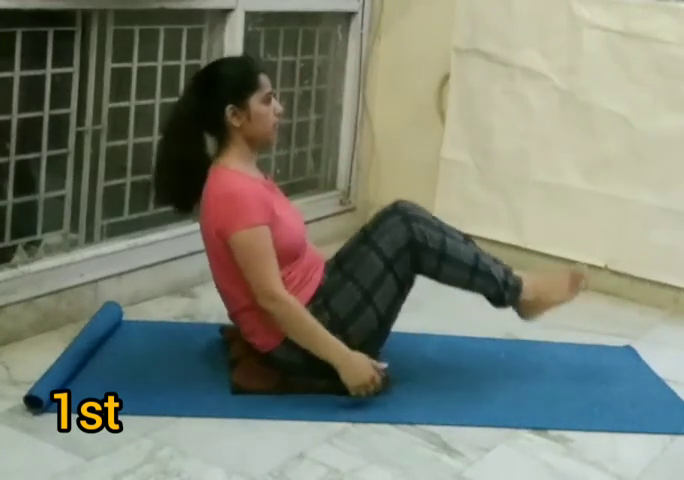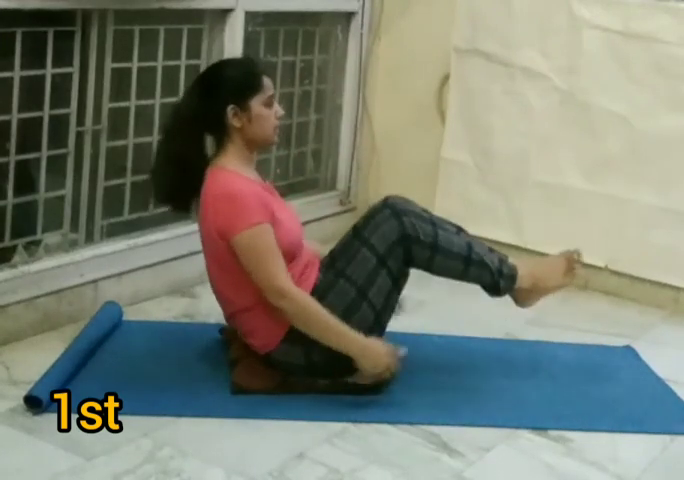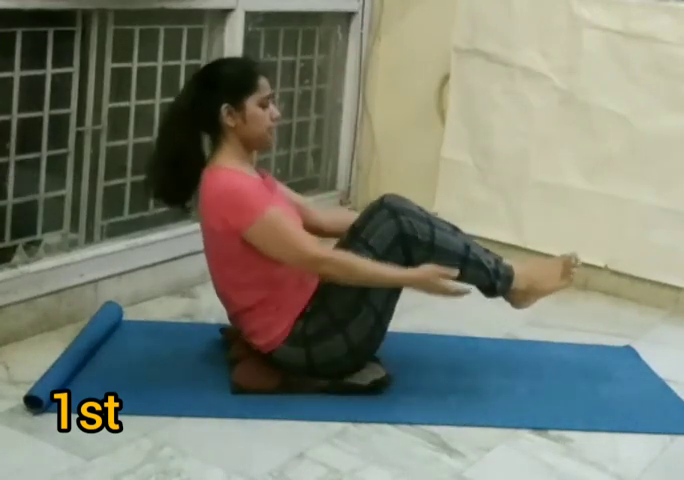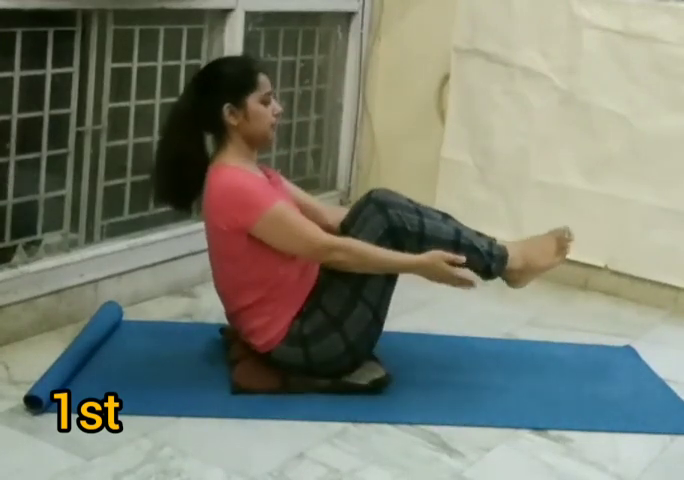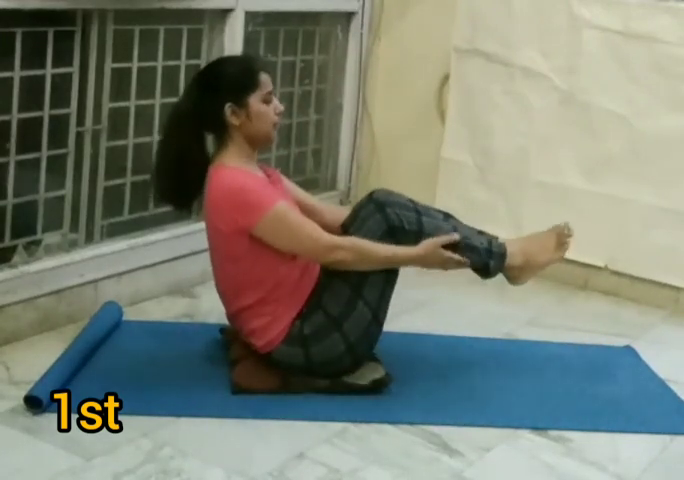
dt=0.4s
person 1, frame 1
left shoulder: (239, 175)
right shoulder: (235, 192)
right elbow: (271, 297)
left wrist: (361, 281)
right wrist: (343, 357)
left hip: (312, 306)
right hip: (299, 341)
left knee: (401, 220)
right knee: (404, 227)
left ankle: (513, 288)
right ankle: (518, 291)
person 1, frame 2
left shoulder: (237, 177)
right shoulder: (232, 192)
right elbow: (280, 293)
left wrist: (376, 264)
right wrist: (359, 345)
left hip: (308, 312)
right hip: (299, 341)
left knee: (392, 216)
right knee: (395, 222)
left ankle: (507, 275)
right ankle: (514, 280)
person 1, frame 3
left shoulder: (242, 175)
right shoulder: (231, 189)
left elbow: (319, 220)
right elbow: (317, 259)
left wrist: (399, 228)
right wrist: (411, 277)
left hip: (306, 313)
right hip: (305, 340)
left knee: (392, 212)
right knee: (394, 219)
left ankle: (504, 276)
right ankle: (510, 282)
person 1, frame 4
left shoulder: (248, 172)
right shoulder: (236, 187)
left elbow: (325, 216)
right elbow: (329, 250)
left wrist: (415, 231)
right wrist: (420, 263)
left hip: (303, 312)
right hip: (305, 341)
left knee: (381, 208)
right knee: (384, 214)
left ankle: (498, 257)
right ankle: (505, 261)
person 1, frame 5
left shoulder: (249, 172)
right shoulder: (236, 187)
left elbow: (326, 216)
right elbow: (331, 250)
left wrist: (415, 230)
right wrist: (417, 255)
left hip: (303, 310)
right hip: (305, 340)
left knee: (381, 209)
right knee: (385, 214)
left ankle: (499, 253)
right ankle: (505, 257)
